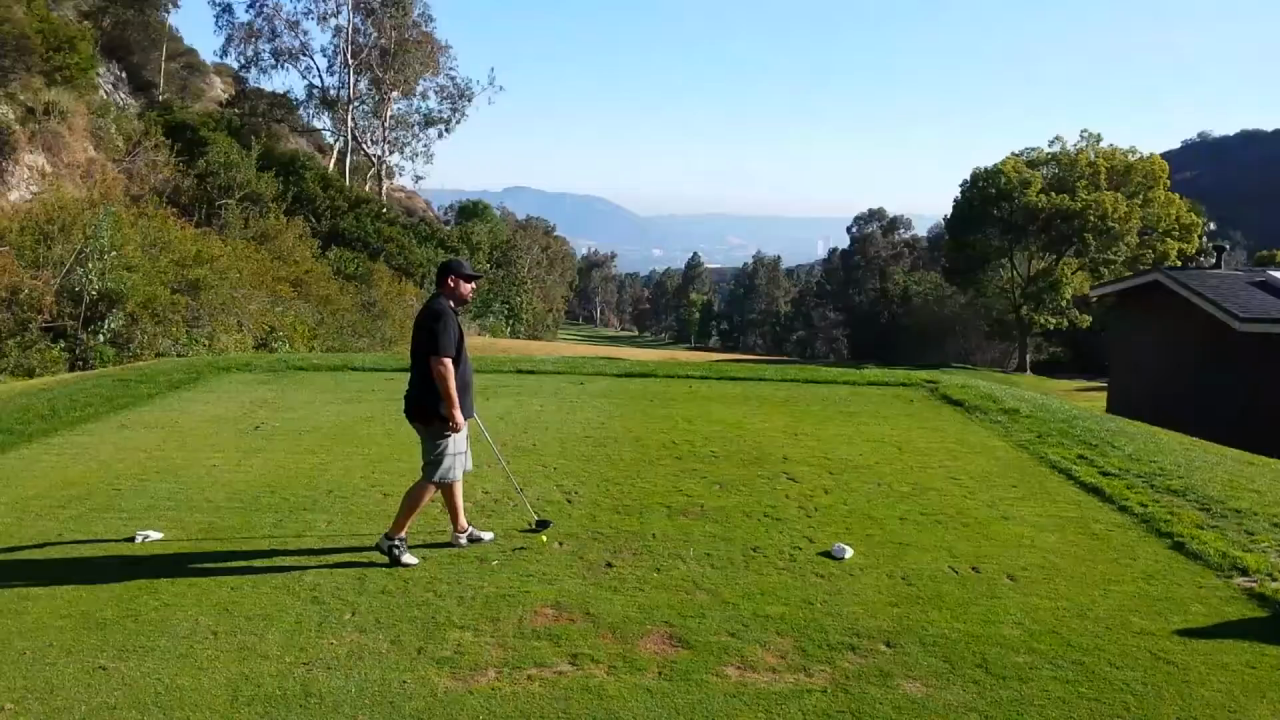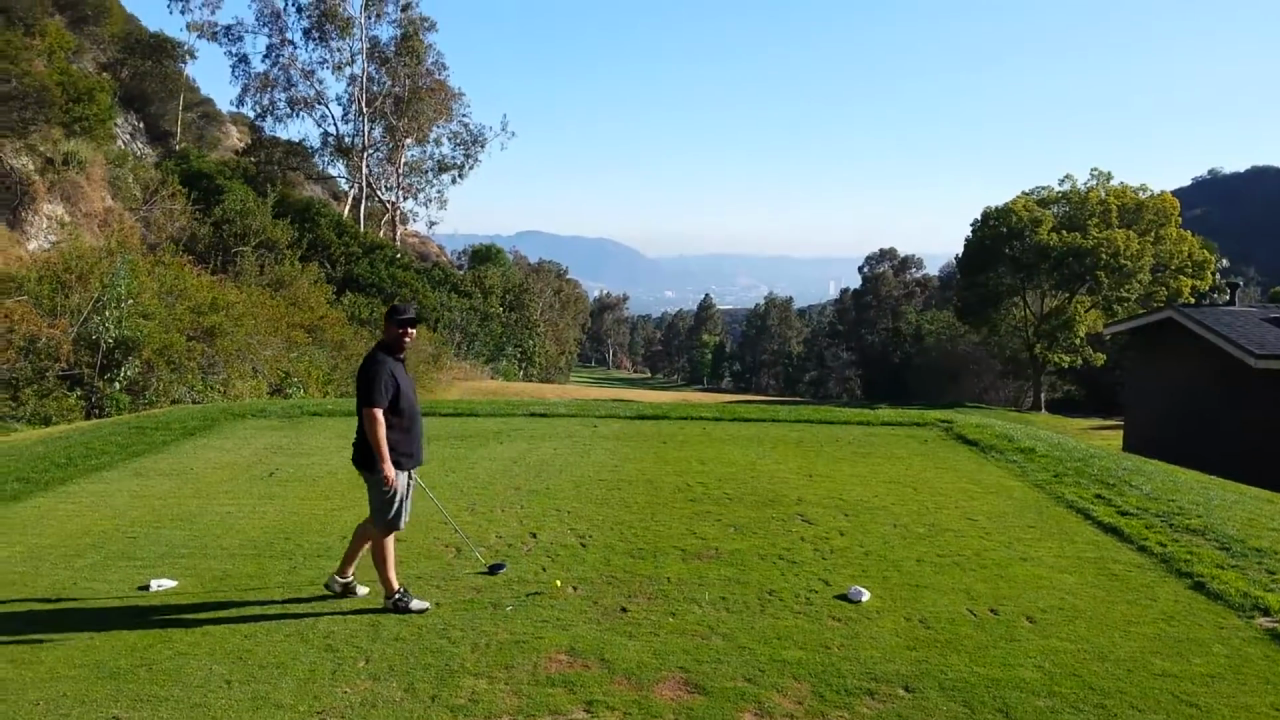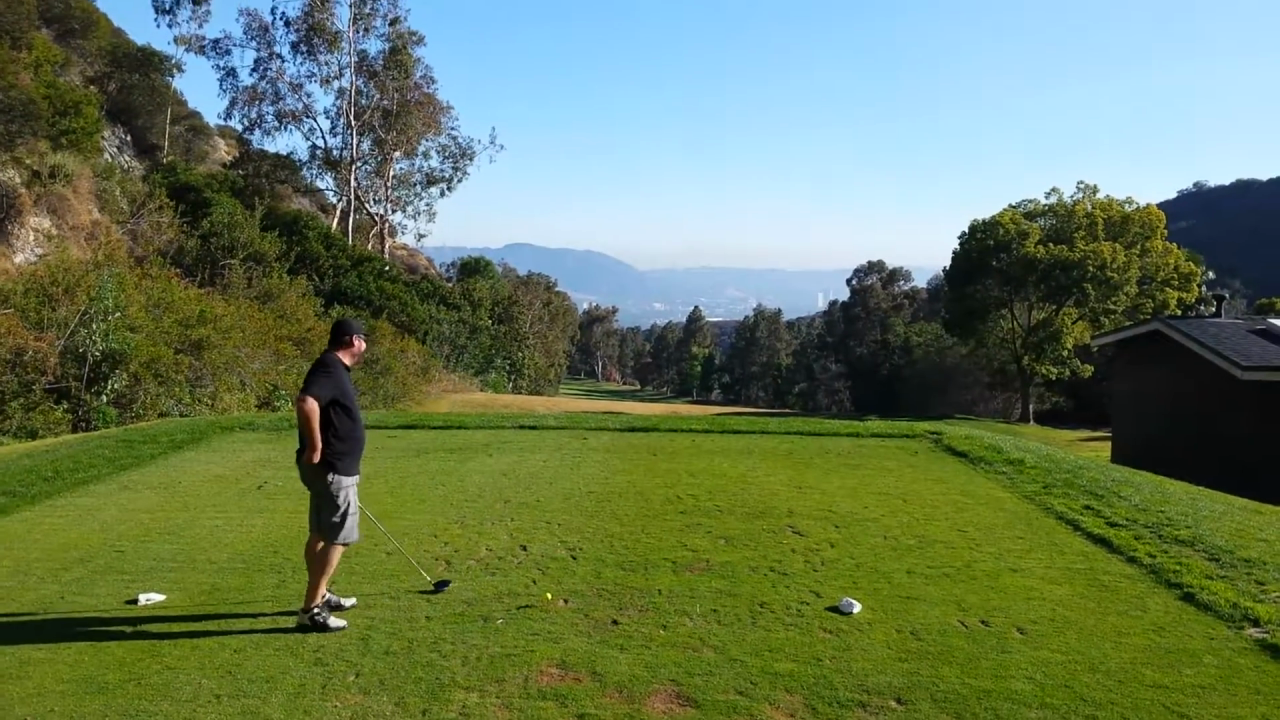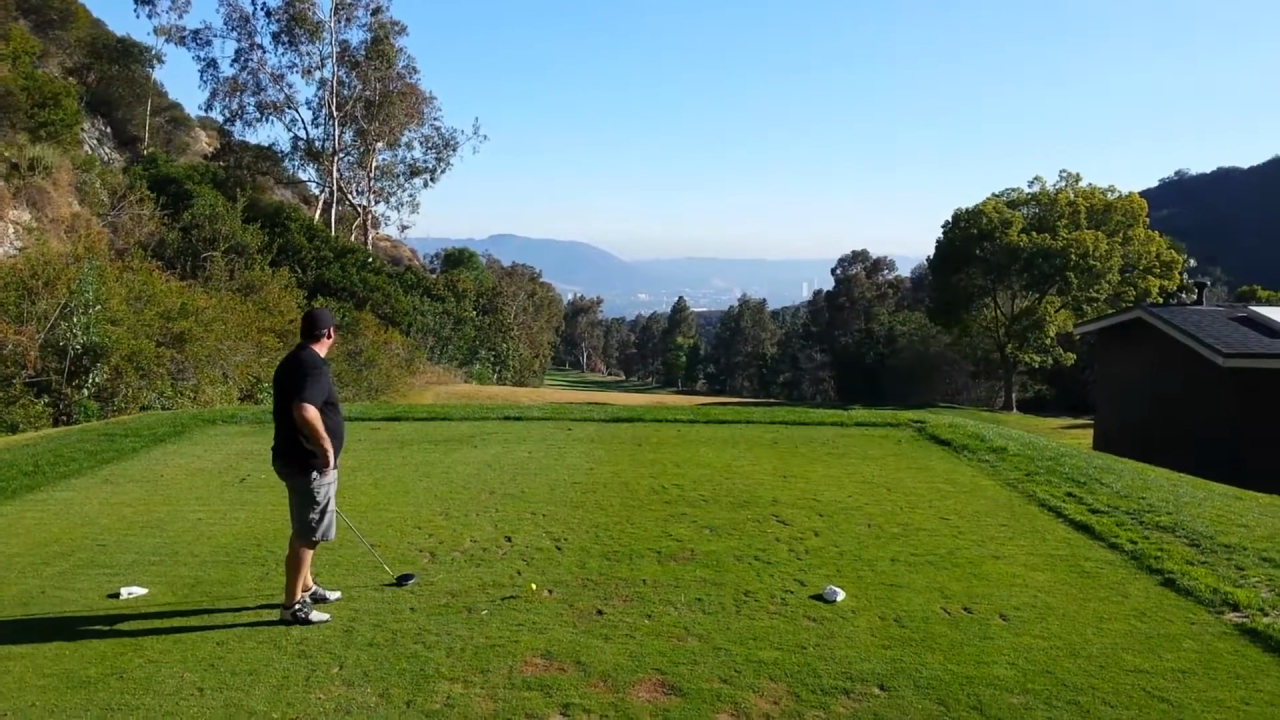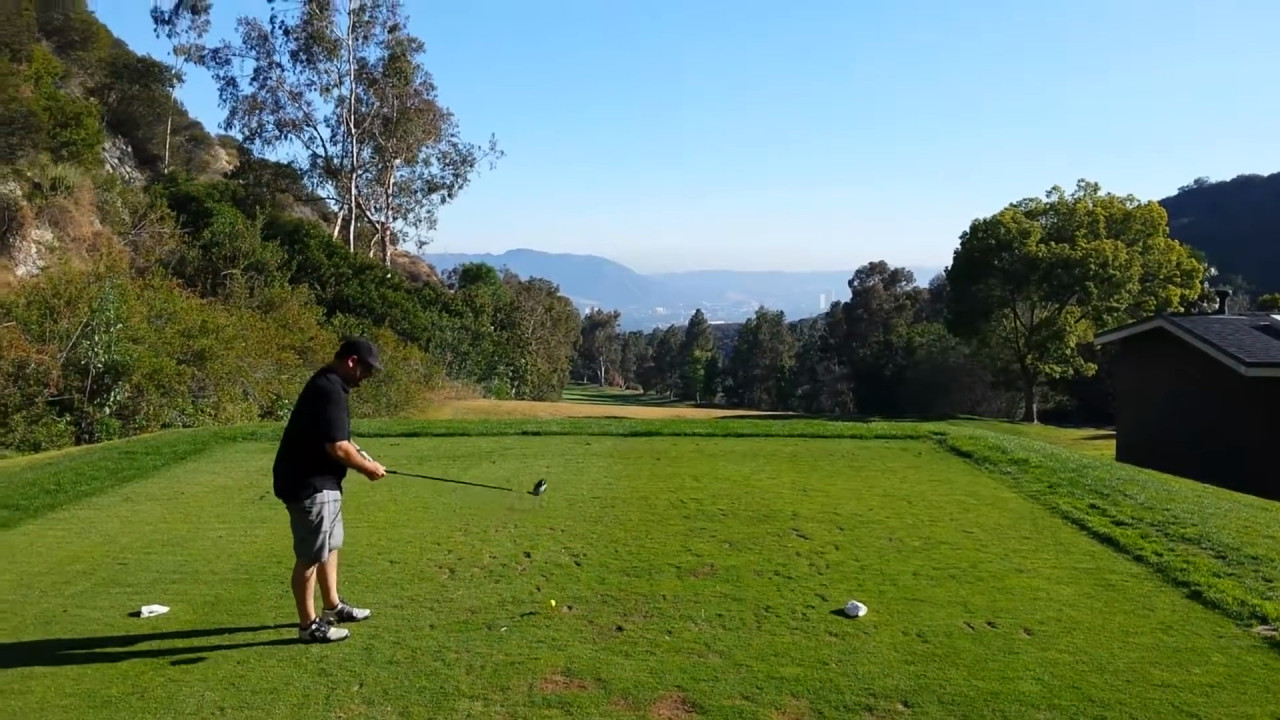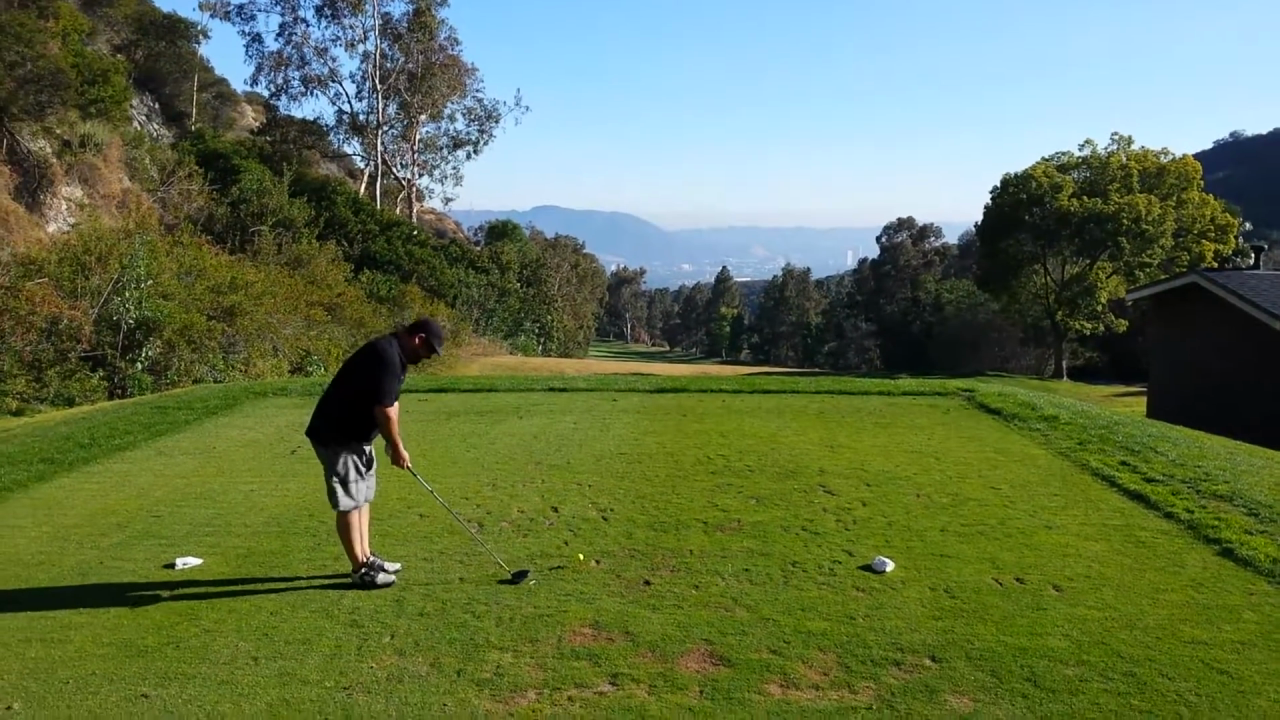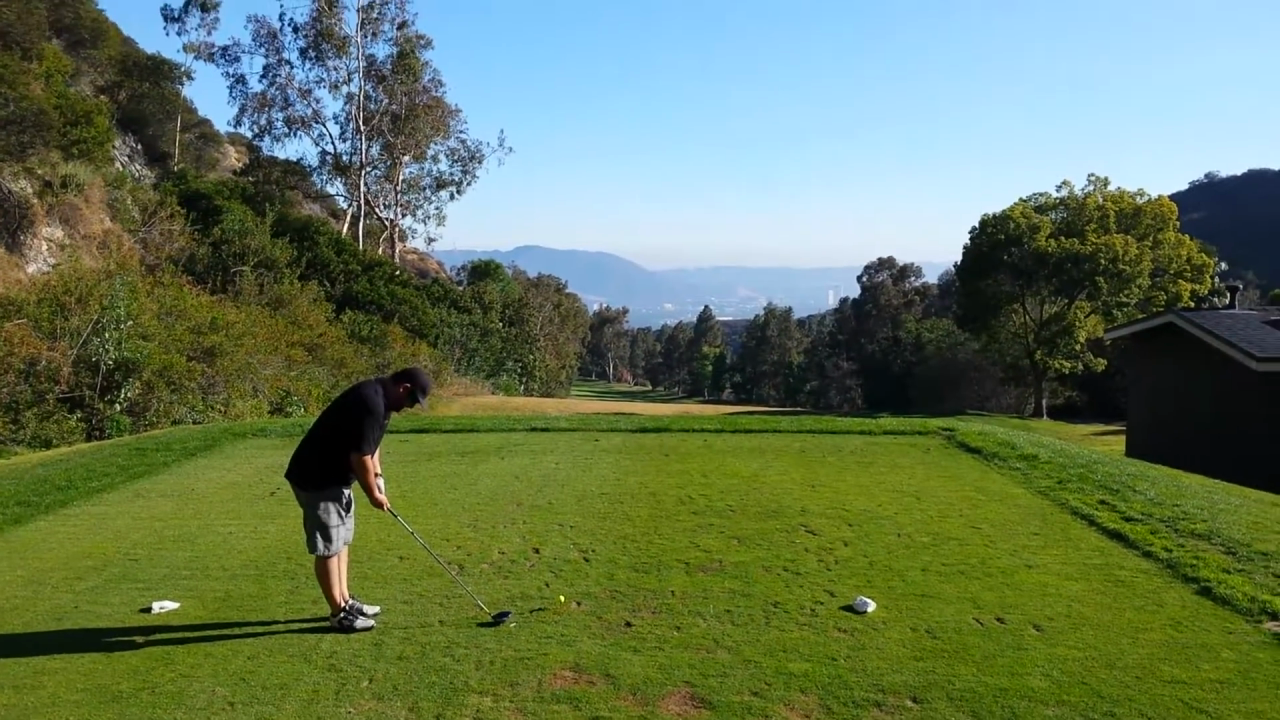
dt=0.7s
person 1, frame 1
left shoulder: (438, 311)
right shoulder: (441, 314)
right elbow: (441, 365)
left wrist: (456, 407)
right wrist: (454, 408)
left hip: (440, 410)
right hip: (437, 413)
left knee: (454, 470)
right knee: (435, 478)
left ankle: (462, 529)
right ankle: (392, 538)
person 1, frame 2
left shoulder: (395, 360)
right shoulder: (379, 364)
right elbow: (373, 414)
right wrist: (385, 462)
left hip: (401, 459)
right hip: (386, 461)
left knee: (380, 522)
right knee: (386, 526)
left ankle: (342, 576)
right ankle: (393, 594)
person 1, frame 3
left shoulder: (332, 368)
right shoulder: (331, 369)
right elbow: (306, 404)
right wrist: (314, 448)
left hip: (331, 468)
right hip: (332, 469)
left knee: (321, 534)
right knee: (336, 538)
left ankle: (320, 596)
right ankle: (311, 610)
person 1, frame 4
left shoulder: (292, 362)
right shoulder: (313, 366)
right elbow: (305, 411)
right wrist: (326, 448)
left hip: (294, 459)
right hip: (311, 464)
left knee: (305, 531)
right knee: (308, 535)
left ankle: (307, 589)
right ankle: (292, 605)
person 1, frame 5
left shoulder: (331, 384)
right shoulder: (329, 391)
left elbow: (339, 435)
right elbow: (337, 447)
left wrist: (360, 454)
right wrist: (366, 467)
left hip: (321, 482)
right hip: (308, 484)
left knee: (329, 545)
right knee: (310, 555)
left ankle: (333, 606)
right ankle: (309, 625)
person 1, frame 6
left shoulder: (395, 354)
right shoulder: (386, 356)
left elbow: (391, 403)
right elbow: (384, 411)
left wrist: (394, 444)
right wrist: (398, 449)
left hip: (355, 433)
right hip: (337, 435)
left knee: (362, 496)
right knee: (350, 502)
left ankle: (365, 557)
right ankle: (360, 569)
person 1, frame 7
left shoulder: (378, 395)
right shoulder: (370, 402)
left elbow: (370, 445)
right elbow: (360, 456)
left wrist: (378, 477)
right wrist: (373, 493)
left hip: (335, 476)
right hip: (317, 478)
left knee: (341, 540)
right knee: (328, 546)
left ankle: (345, 601)
right ankle: (339, 612)
